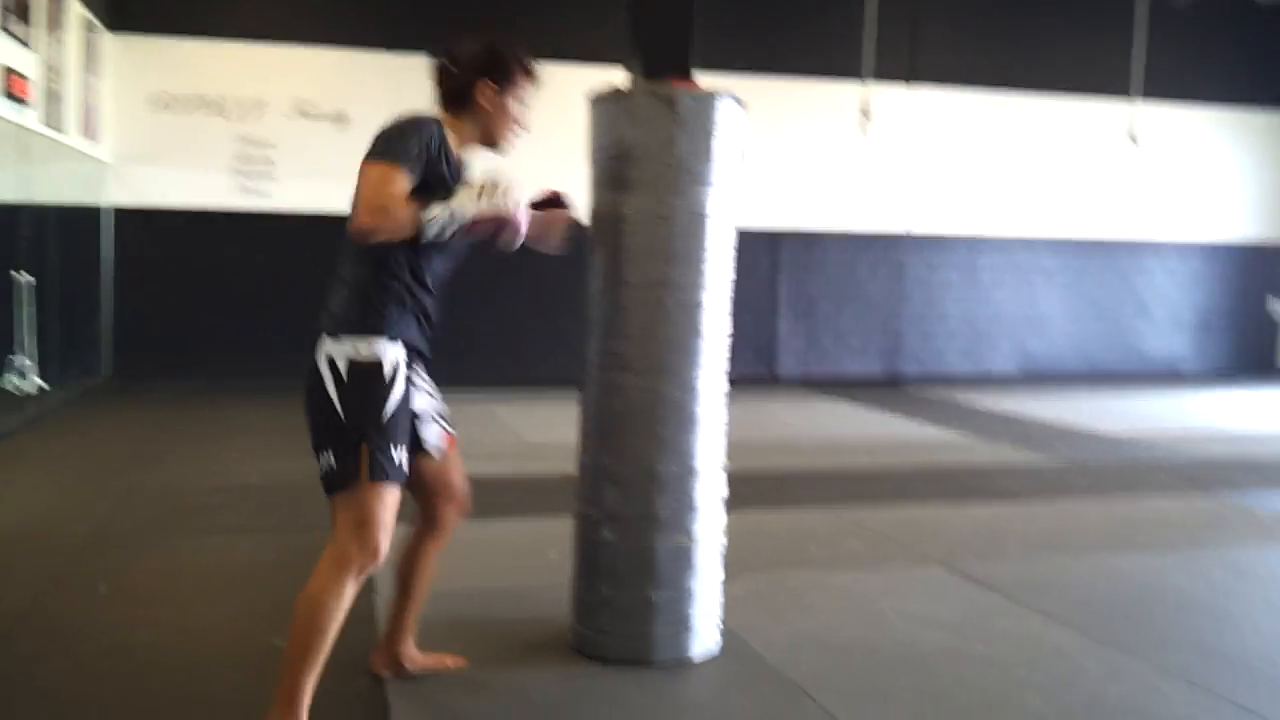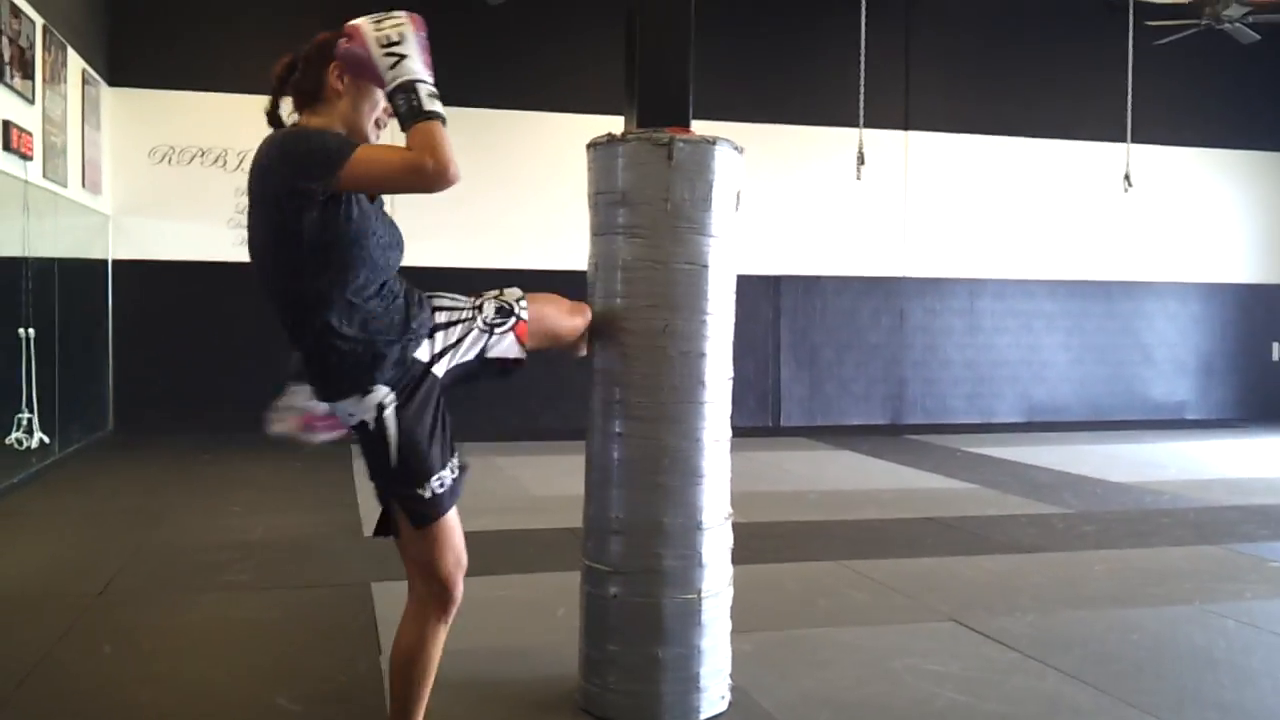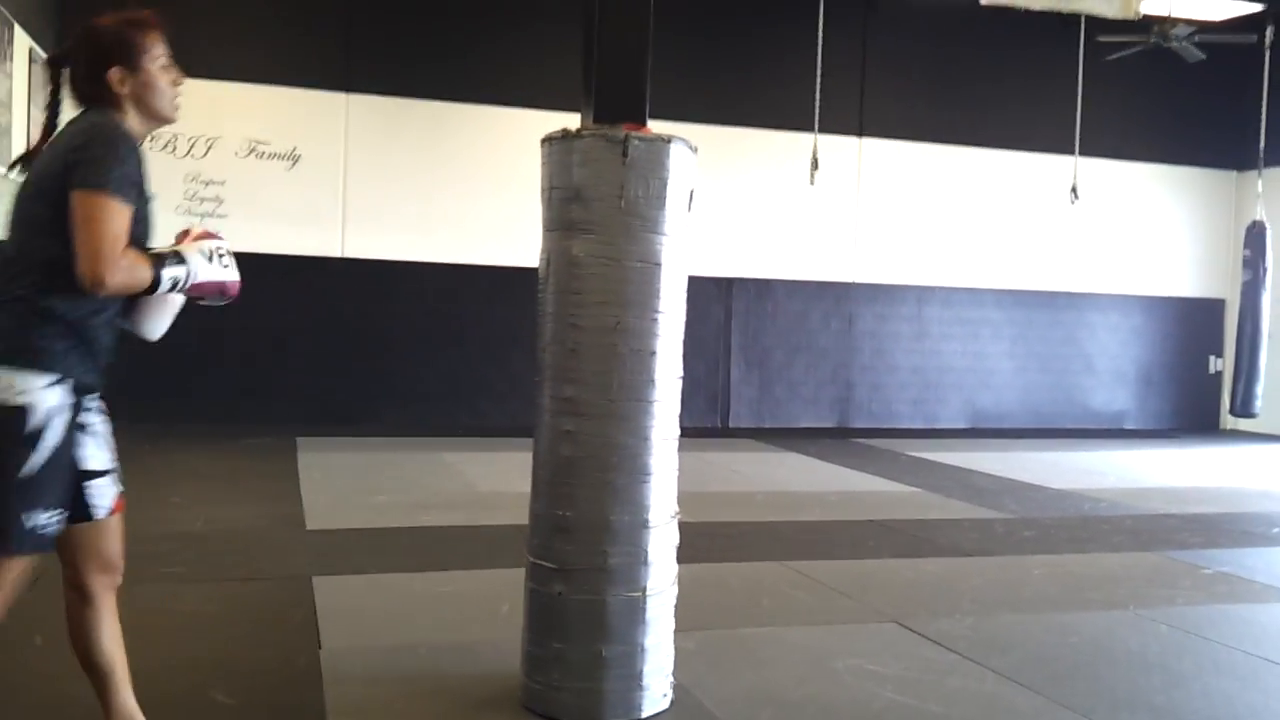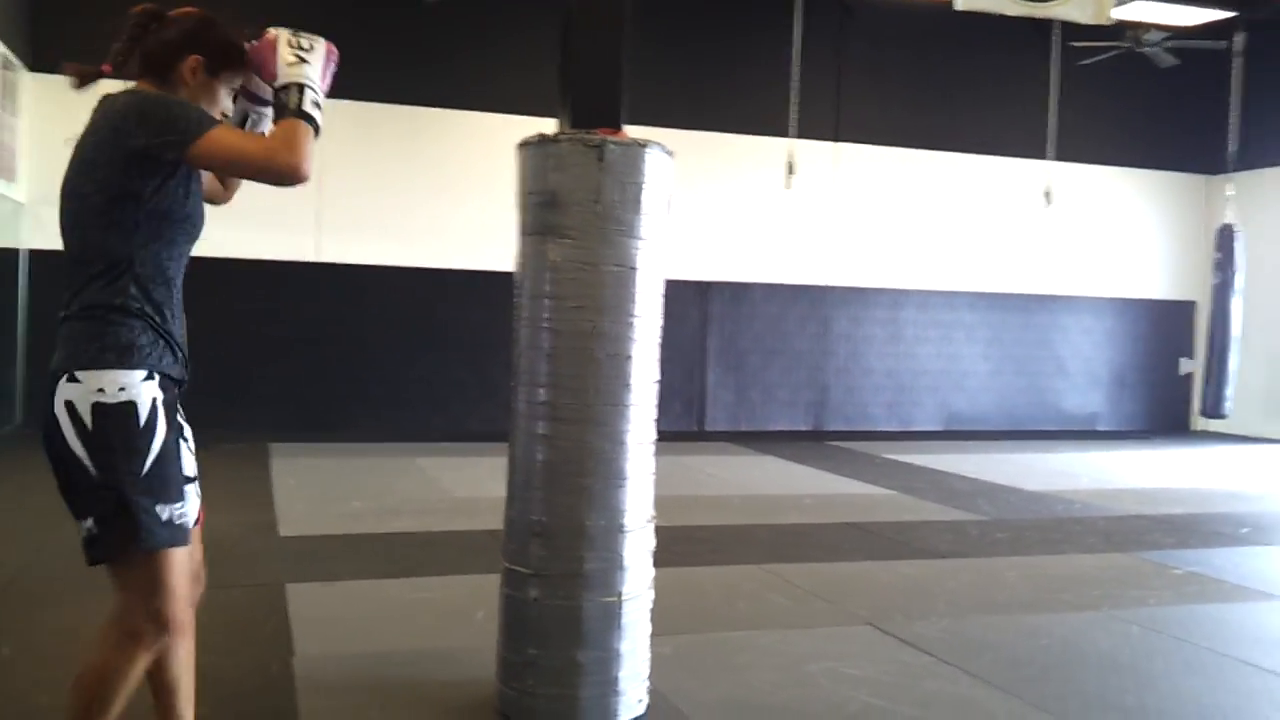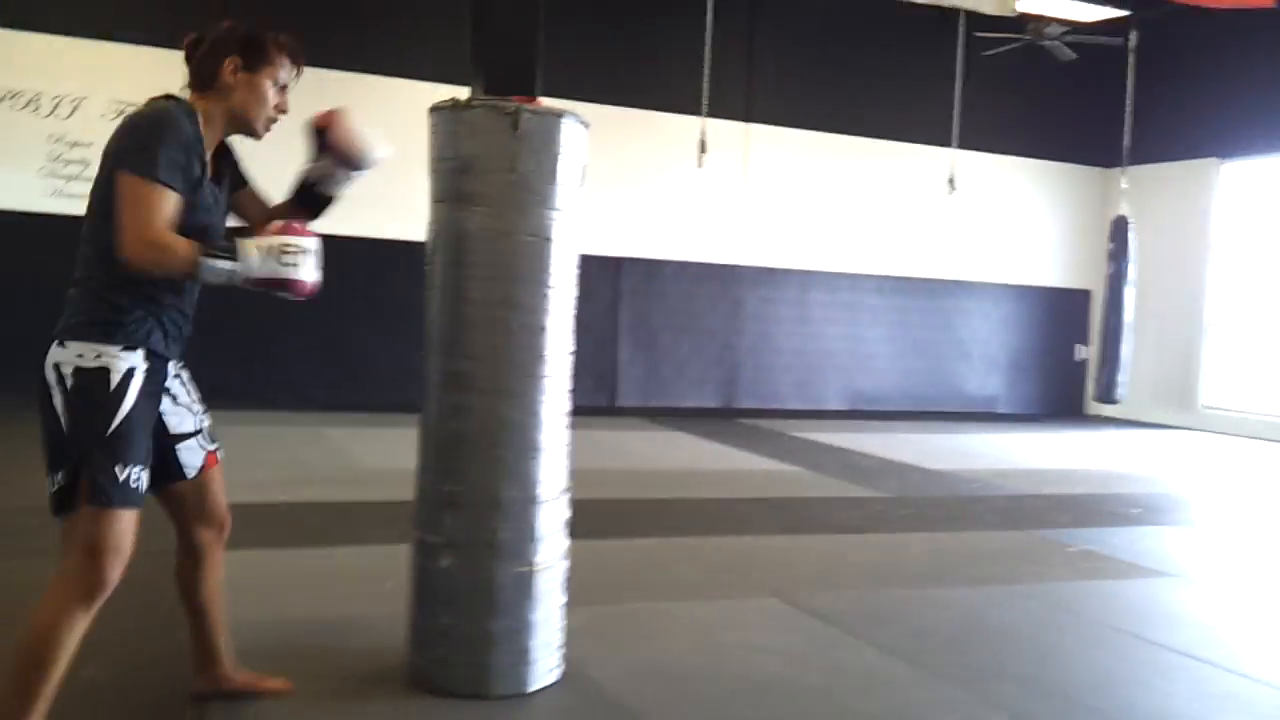
dt=1s
person 1, frame 1
left shoulder: (450, 158)
right shoulder: (416, 135)
right elbow: (370, 222)
left wrist: (524, 219)
right wrist: (467, 211)
left hip: (397, 354)
right hip: (360, 351)
left knee: (448, 498)
right knee: (362, 546)
left ankle: (398, 647)
person 1, frame 2
left shoulder: (321, 163)
right shoulder: (296, 151)
right elbow: (438, 171)
right wrist: (411, 85)
left hip: (421, 332)
right hip: (383, 393)
left knee: (557, 317)
right knee: (439, 586)
person 1, frame 3
left shoulder: (76, 142)
right shoulder: (106, 145)
right elbow: (102, 269)
left wrist: (163, 273)
right wrist: (183, 263)
left hip: (62, 390)
left knee: (99, 573)
person 1, frame 4
left shoulder: (131, 130)
right shoulder: (148, 110)
left elbow: (216, 187)
right elbow: (288, 165)
left wrist: (258, 101)
right wrist: (300, 88)
left hip: (138, 386)
right hip: (111, 389)
left knee: (177, 599)
right knee: (154, 616)
person 1, frame 5
left shoulder: (214, 152)
right shoulder: (162, 126)
left elbow: (271, 224)
right elbow: (144, 250)
left wrist: (327, 178)
right wrist: (253, 264)
left hip: (156, 362)
right hip: (102, 363)
left knee: (208, 521)
right knee: (95, 573)
